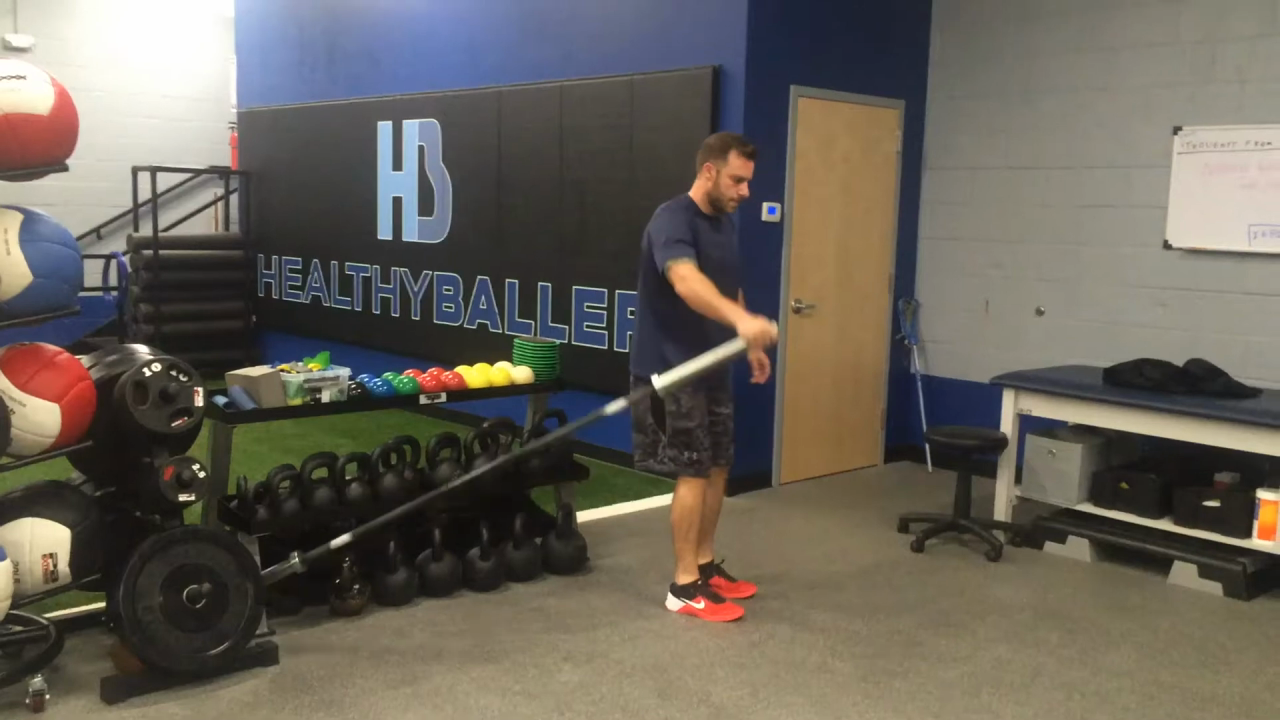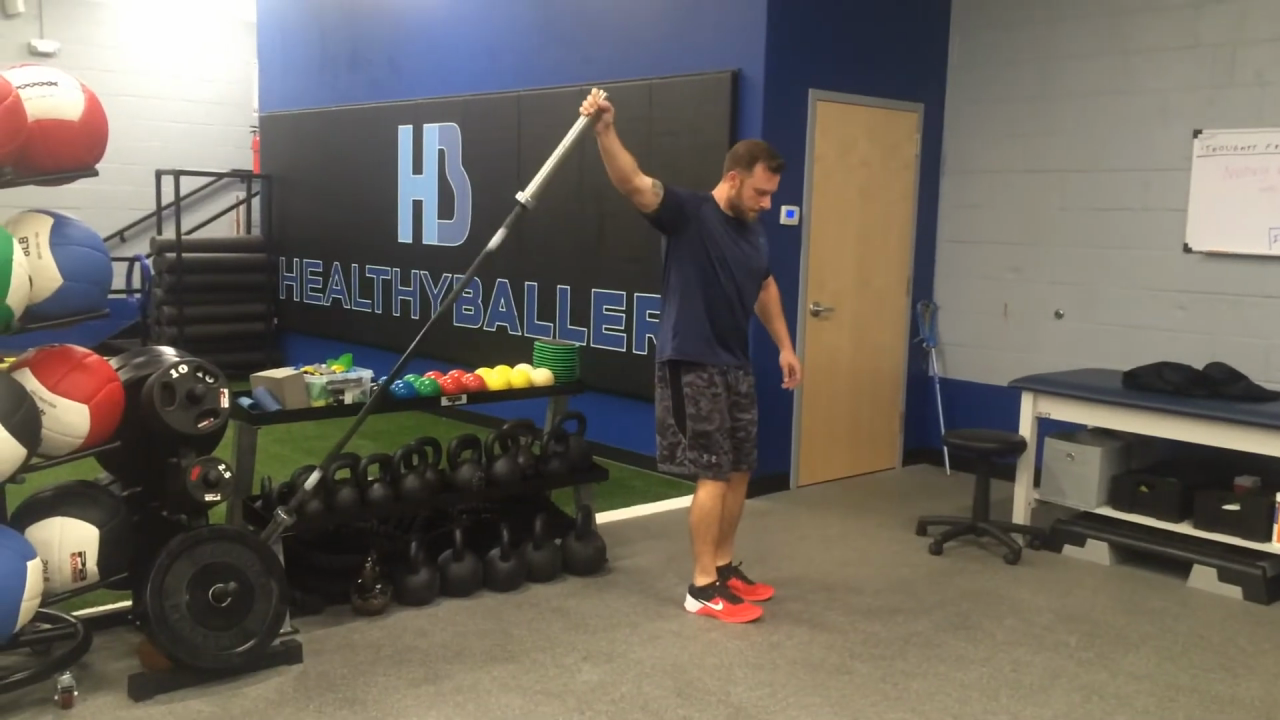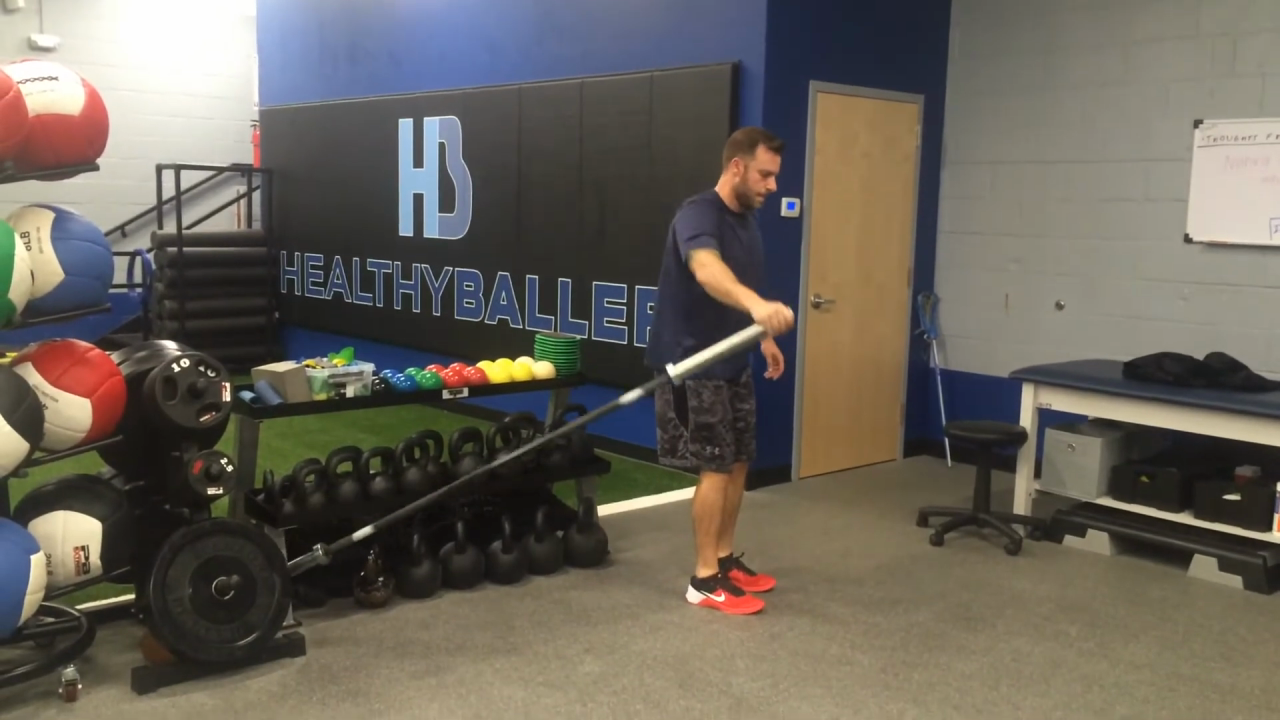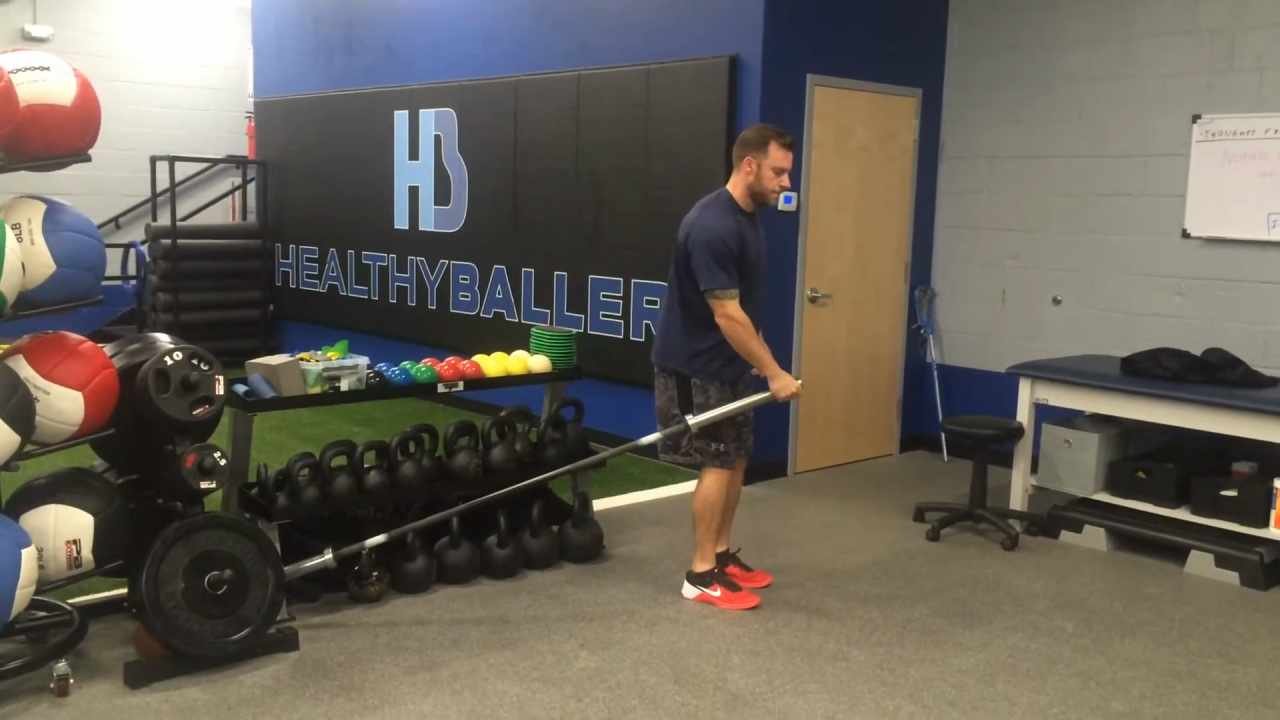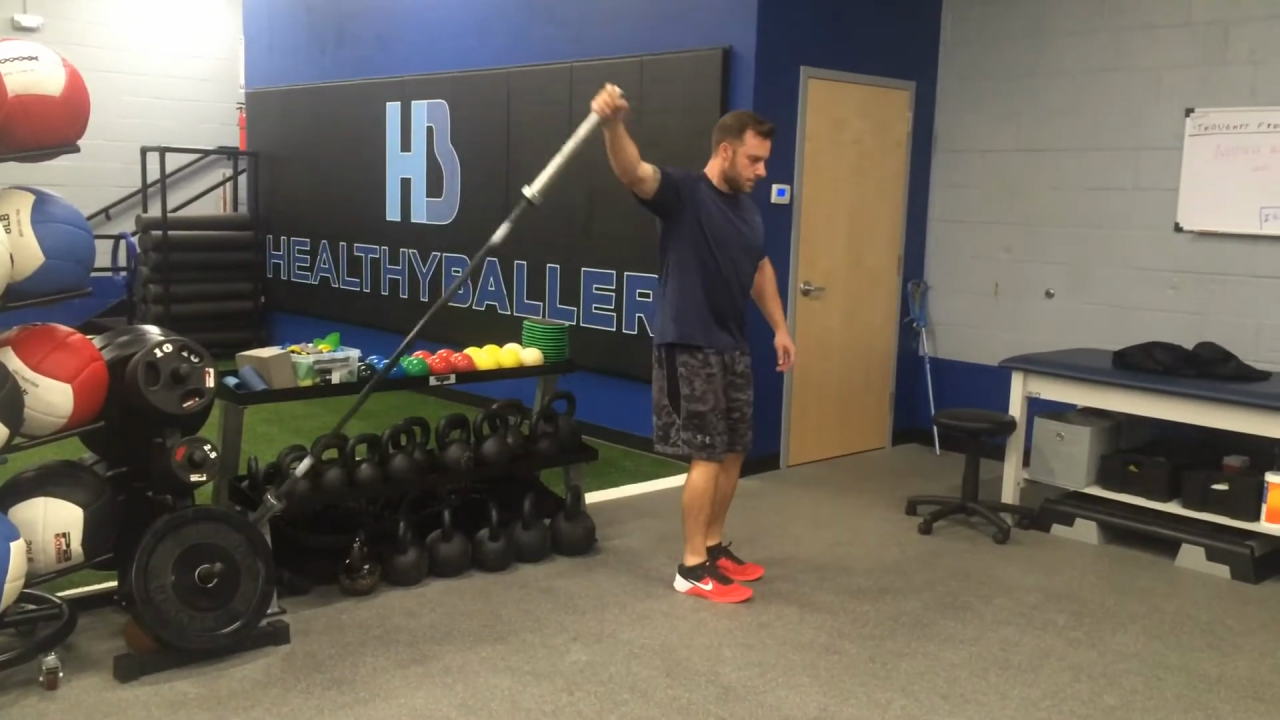
dt=1s
person 1, frame 1
left shoulder: (724, 221)
right shoulder: (674, 220)
right elbow: (687, 282)
left wrist: (750, 344)
right wrist: (741, 321)
left hip: (711, 367)
right hip: (672, 370)
left knee: (717, 468)
right knee: (692, 472)
left ankle: (706, 565)
right ankle: (685, 586)
person 1, frame 2
left shoulder: (753, 231)
right shoulder: (688, 212)
left elbow: (764, 288)
right elbow: (632, 184)
left wrist: (785, 346)
right wrist: (603, 129)
left hip: (736, 367)
right hip: (692, 366)
left knee: (739, 471)
right knee: (713, 475)
left ankle: (723, 567)
right ankle: (702, 587)
person 1, frame 3
left shoulder: (746, 219)
right shoulder: (699, 214)
right elbow: (707, 269)
left wrist: (765, 342)
right wrist: (757, 306)
left hip: (733, 363)
right hip: (695, 364)
left knee: (738, 463)
right knee: (715, 467)
left ankle: (725, 559)
right ankle: (704, 579)
person 1, frame 4
left shoulder: (746, 216)
right shoulder: (714, 225)
right elbow: (727, 315)
left wrist: (758, 358)
right wrist: (774, 373)
left hip: (725, 362)
right hip: (695, 364)
left knee: (735, 460)
right knee: (718, 463)
left ankle: (722, 555)
right ankle: (701, 574)
person 1, frame 5
left shoulder: (747, 206)
right shoulder: (684, 193)
left elbow: (760, 270)
right elbow: (633, 173)
left wrist: (780, 328)
right wrist: (612, 124)
left hip: (732, 347)
right hip: (689, 348)
left knee: (733, 453)
right knee: (707, 456)
left ankle: (714, 547)
right ankle: (692, 567)
